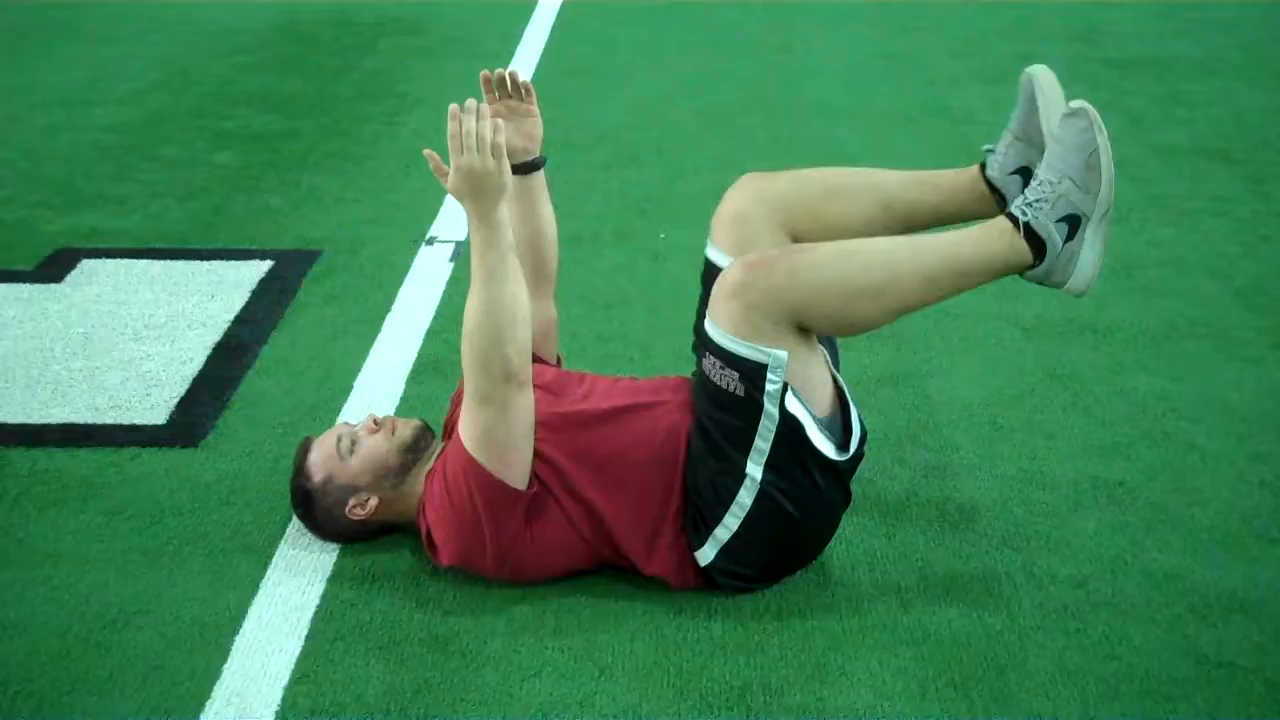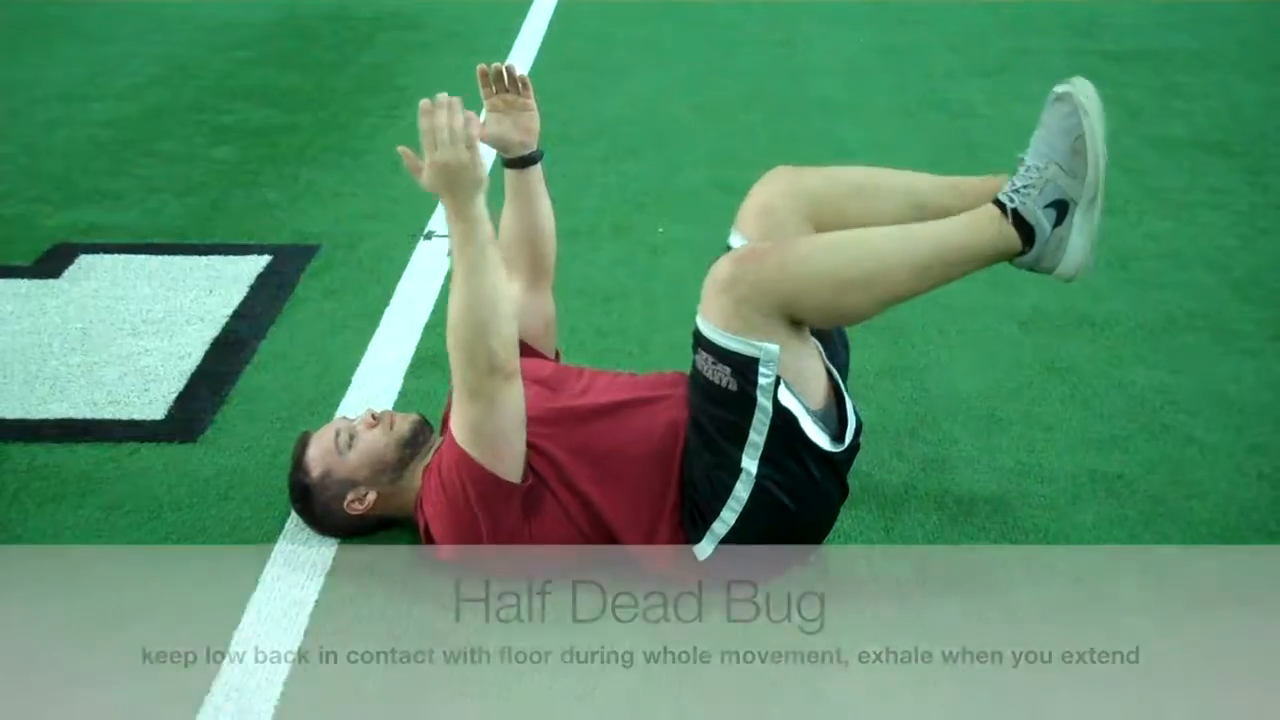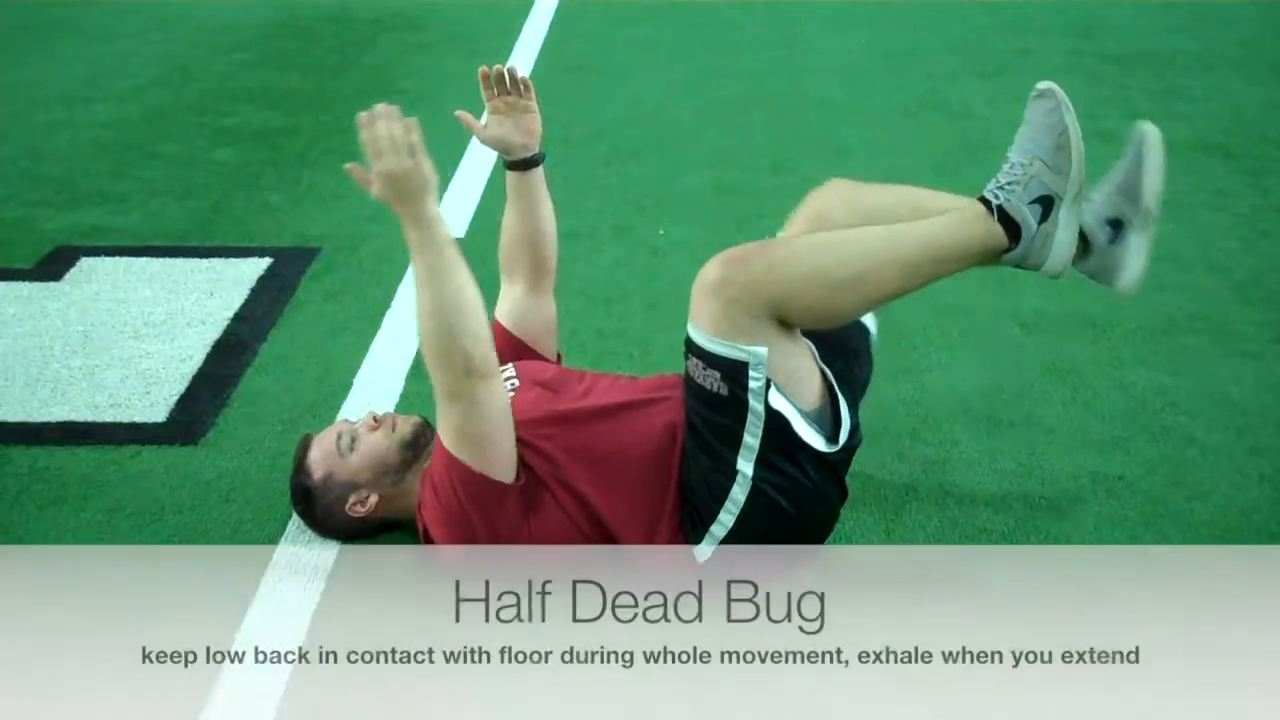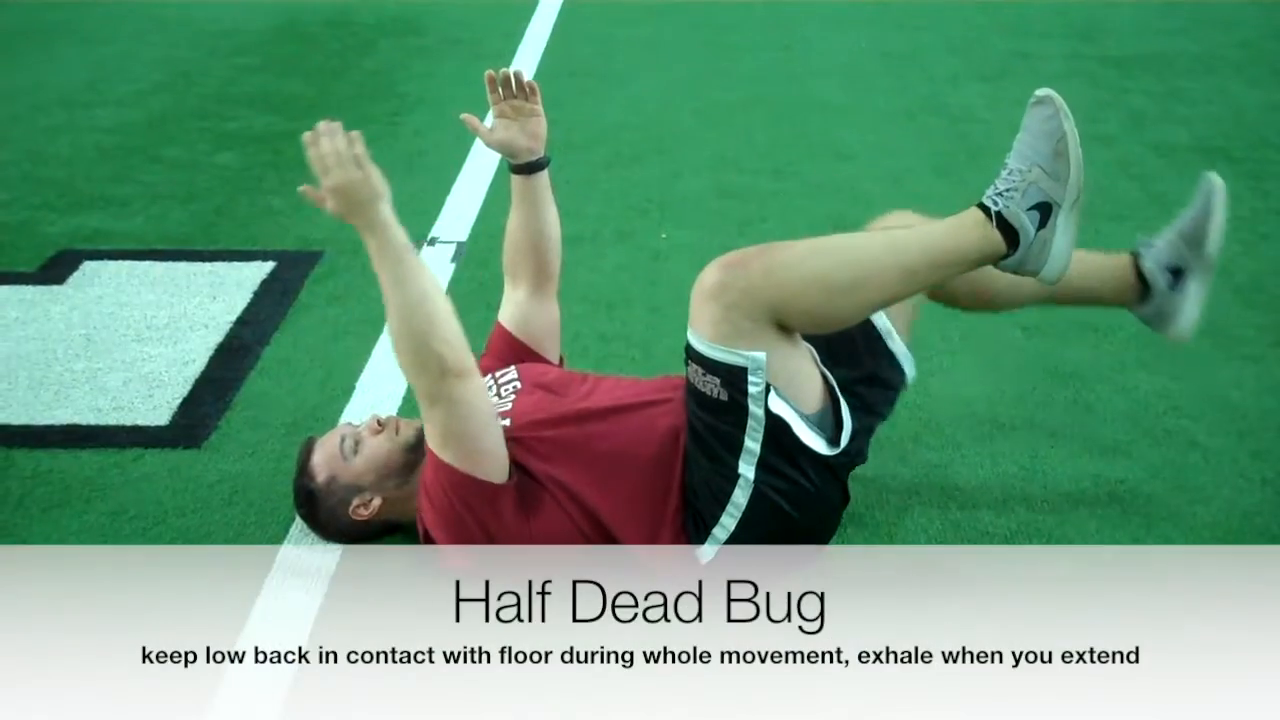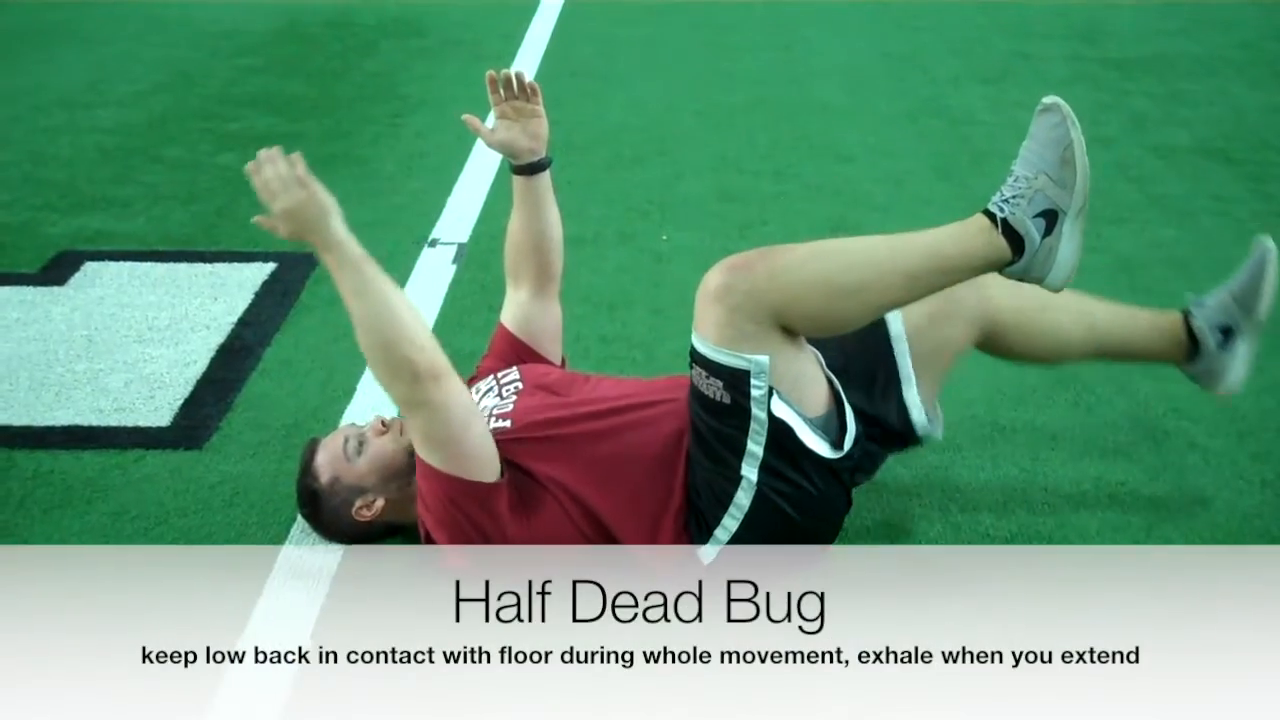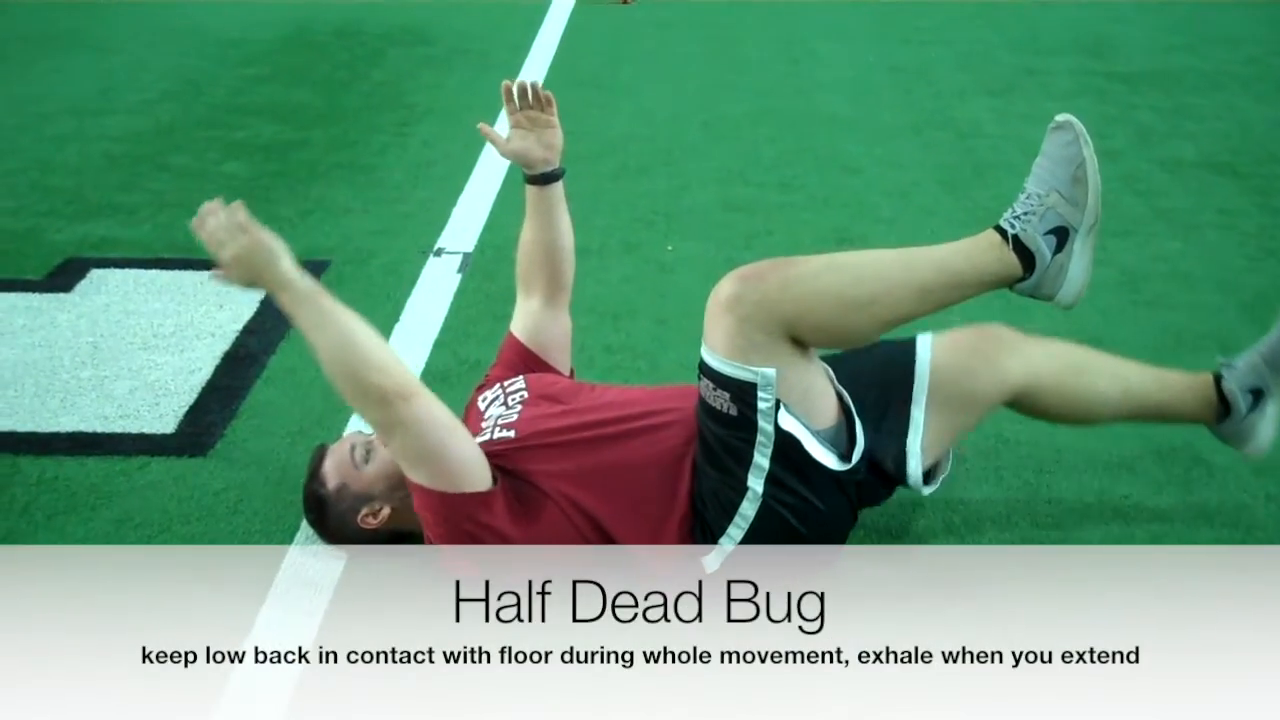
dt=0.2s
person 1, frame 1
left shoulder: (474, 424)
right shoulder: (465, 518)
left elbow: (532, 289)
right elbow: (503, 382)
left wrist: (524, 162)
right wrist: (484, 210)
left hip: (716, 428)
right hip: (749, 505)
left knee: (755, 203)
right knee: (758, 281)
left ankle: (999, 185)
right ankle: (1035, 237)
person 1, frame 2
left shoulder: (464, 419)
right shoulder: (461, 509)
left elbow: (530, 281)
right elbow: (490, 378)
left wrist: (520, 157)
right wrist: (465, 204)
left hip: (739, 428)
right hip: (750, 493)
left knee: (786, 194)
right knee: (746, 275)
left ankle: (1025, 215)
right ankle: (1024, 221)
person 1, frame 3
left shoulder: (494, 386)
right shoulder: (462, 507)
left elbow: (530, 283)
right elbow: (465, 375)
left wrist: (521, 156)
right wrist: (420, 212)
left hip: (747, 431)
right hip: (748, 499)
left knee: (838, 206)
right knee: (732, 277)
left ankle: (1083, 236)
right ankle: (1013, 220)
person 1, frame 4
left shoulder: (499, 387)
right shoulder: (457, 508)
left elbow: (532, 285)
right elbow: (440, 379)
left wrist: (527, 161)
right wrist: (375, 219)
left hip: (758, 438)
right hip: (746, 503)
left knee: (904, 235)
right knee: (731, 281)
left ankle: (1144, 281)
right ankle: (1008, 225)
person 1, frame 5
left shoulder: (496, 385)
right shoulder: (460, 514)
left elbow: (533, 285)
right elbow: (421, 379)
left wrist: (529, 165)
right wrist: (329, 234)
left hip: (762, 442)
right hip: (743, 505)
left knee: (968, 295)
right knee: (735, 282)
left ankle: (1194, 337)
right ankle: (1013, 232)
person 1, frame 6
left shoulder: (501, 395)
right shoulder: (459, 517)
left elbow: (545, 293)
right elbow: (393, 395)
left wrist: (541, 175)
right wrist: (279, 272)
left hip: (775, 448)
right hip: (751, 513)
left knee: (1000, 353)
right knee: (746, 293)
right ankle: (1021, 248)
